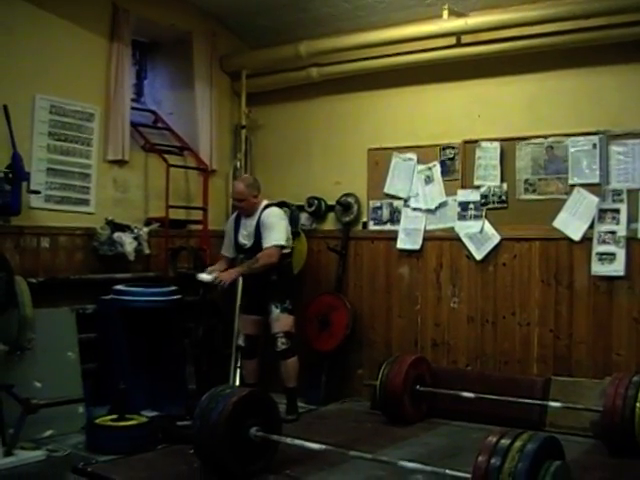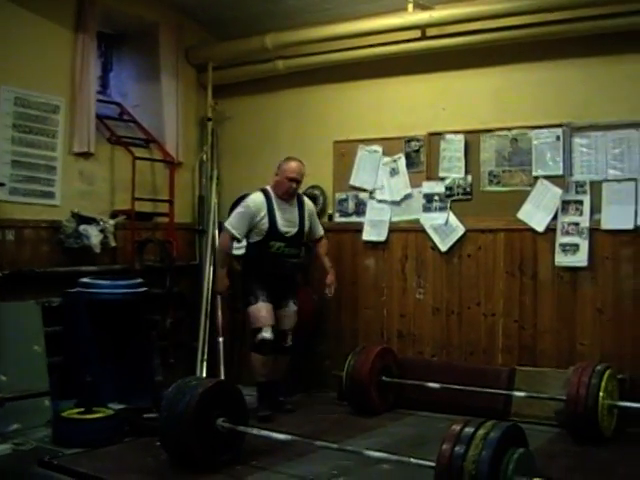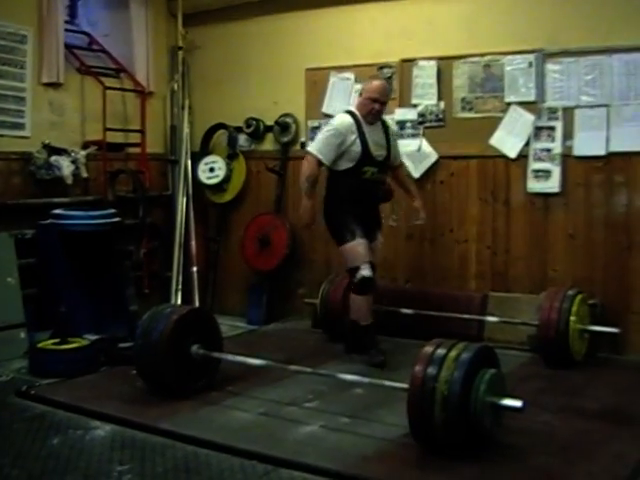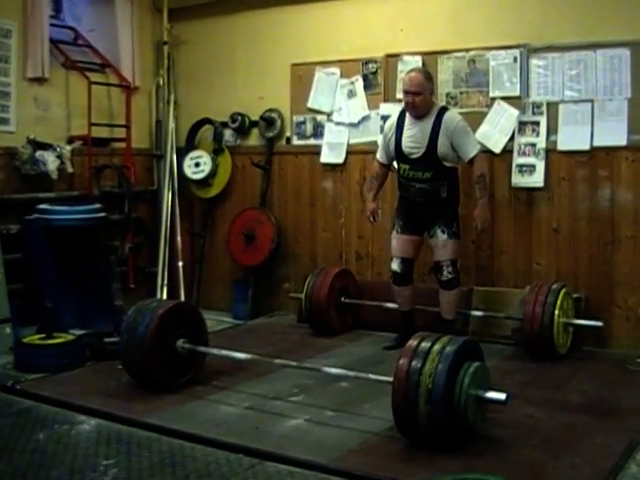
dt=1s
person 1, frame 1
left shoulder: (273, 215)
right shoulder: (234, 221)
left elbow: (271, 256)
right elbow: (228, 257)
left wrist: (235, 272)
right wrist: (216, 269)
left hip: (277, 288)
right hip: (251, 288)
left knee: (282, 344)
right knee: (246, 344)
left ankle: (291, 403)
person 1, frame 2
left shoulder: (305, 205)
right shoulder: (256, 202)
left elbow: (319, 240)
right elbow: (227, 237)
left wrist: (329, 270)
right wrist: (222, 272)
left hip: (287, 282)
right hip: (258, 280)
left knee: (284, 341)
right knee: (264, 337)
left ankle: (275, 393)
right ankle: (262, 395)
person 1, frame 3
left shoulder: (385, 128)
right shoulder: (342, 125)
left elbow: (396, 167)
right elbow: (311, 161)
left wrist: (415, 196)
right wrist: (307, 200)
left hip: (369, 210)
right hip: (344, 211)
left knee: (368, 276)
right knee: (363, 275)
left ankle: (354, 338)
right ankle: (367, 341)
person 1, frame 4
left shoulder: (451, 122)
right shoulder: (394, 123)
left elbow: (478, 160)
right elbow: (380, 164)
left wrist: (482, 202)
right wrist: (370, 197)
left hip: (441, 207)
right hip: (407, 206)
left knee: (446, 271)
right knee: (399, 269)
left ankle: (447, 336)
right ankle: (407, 329)
